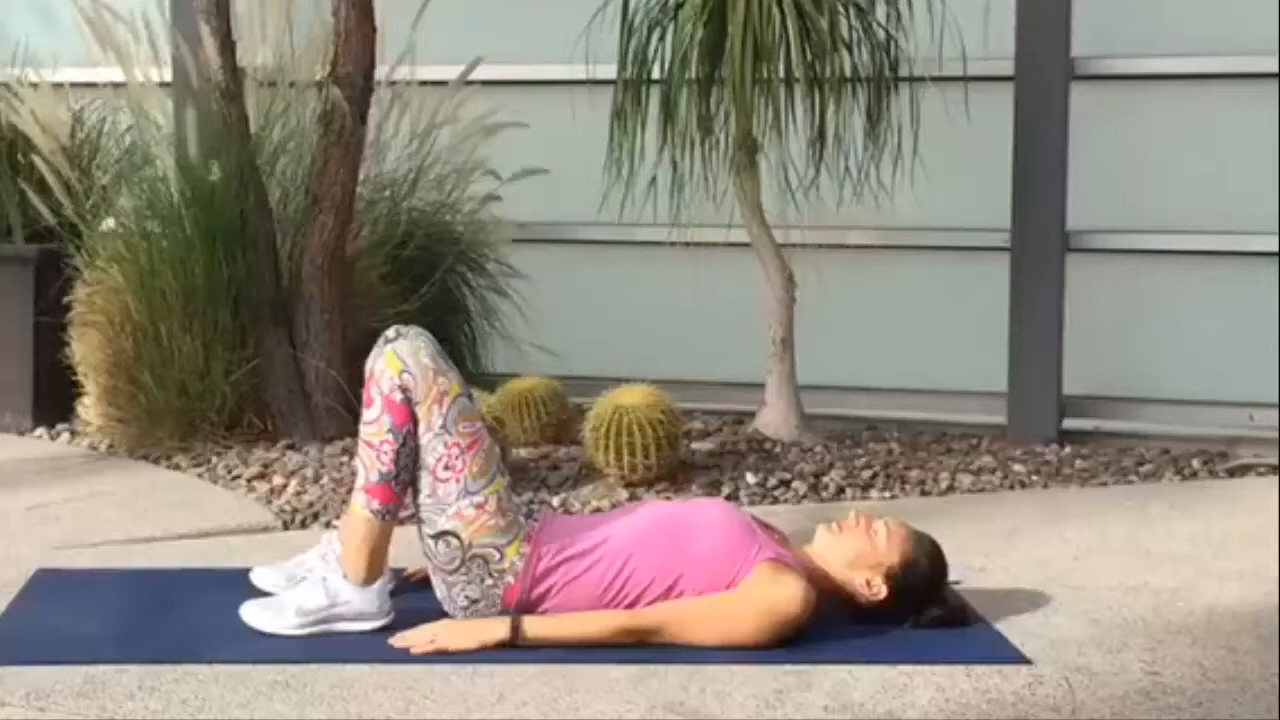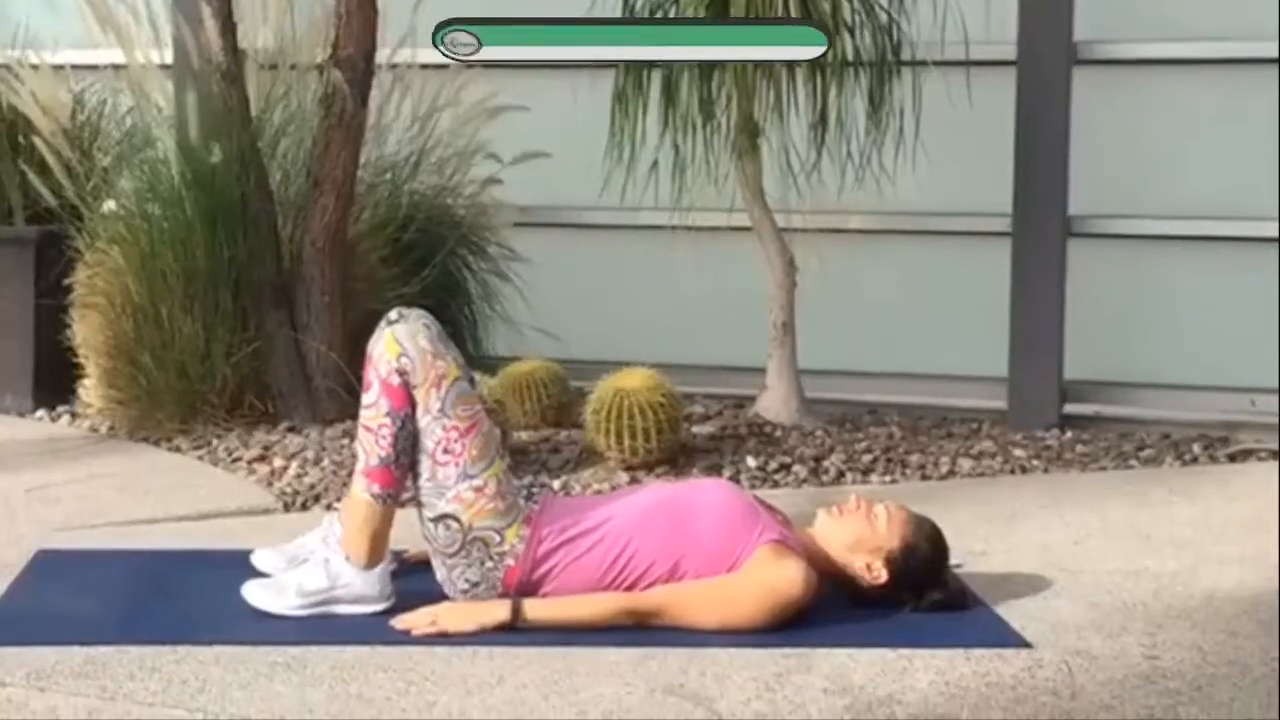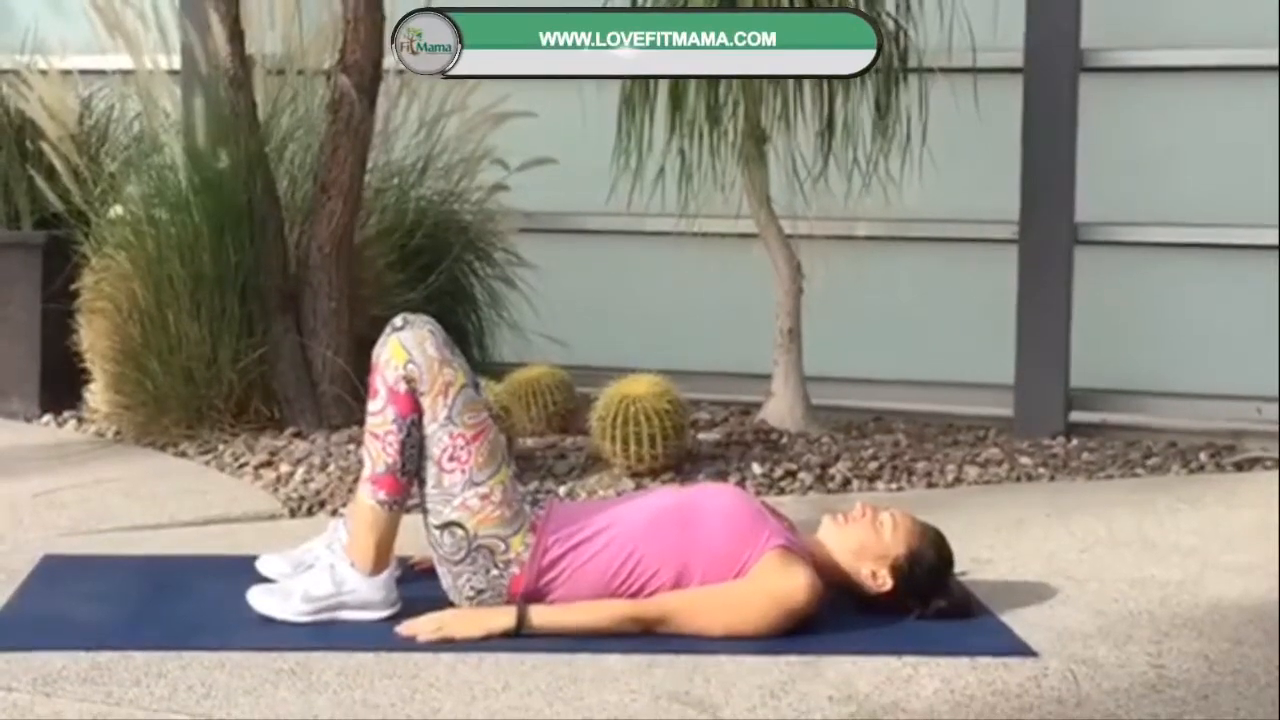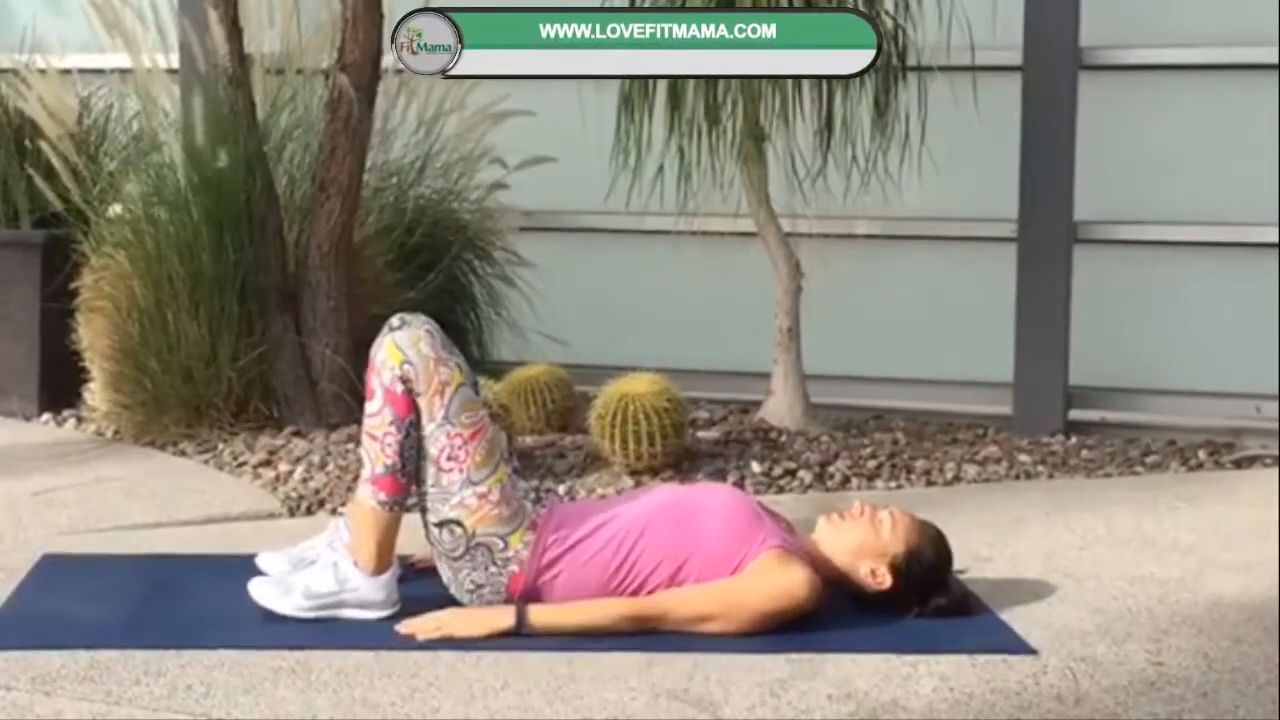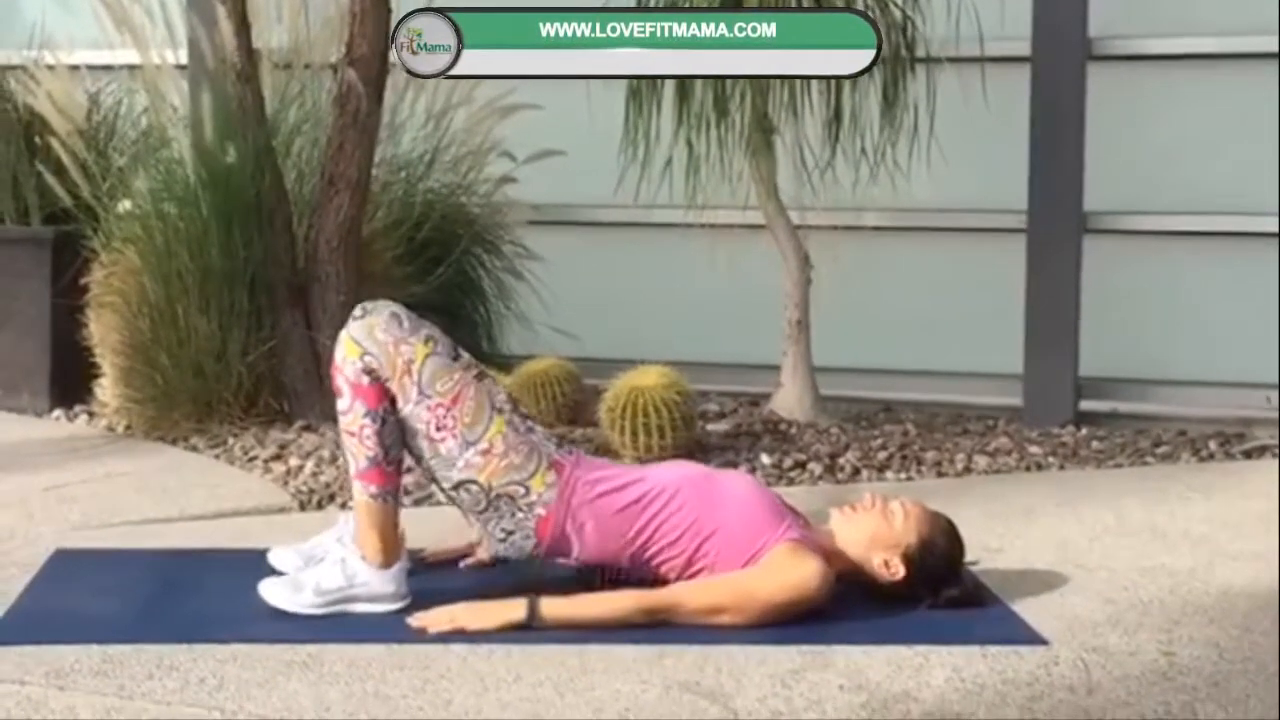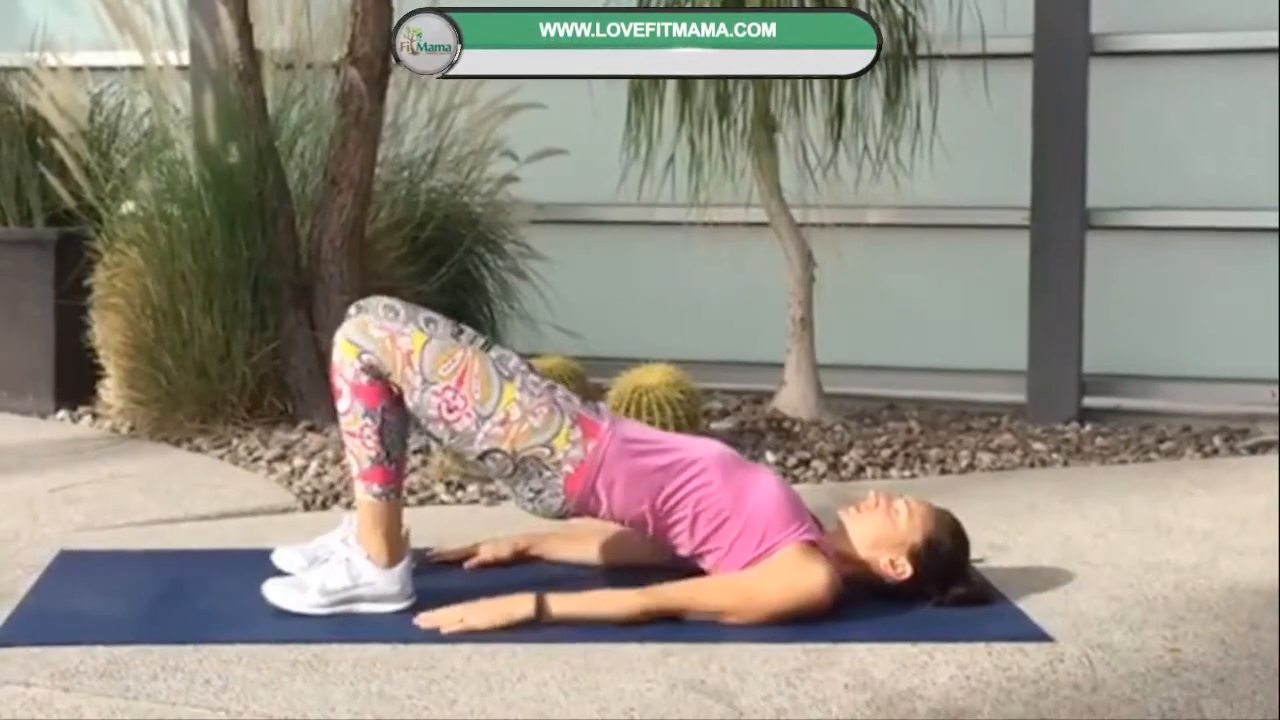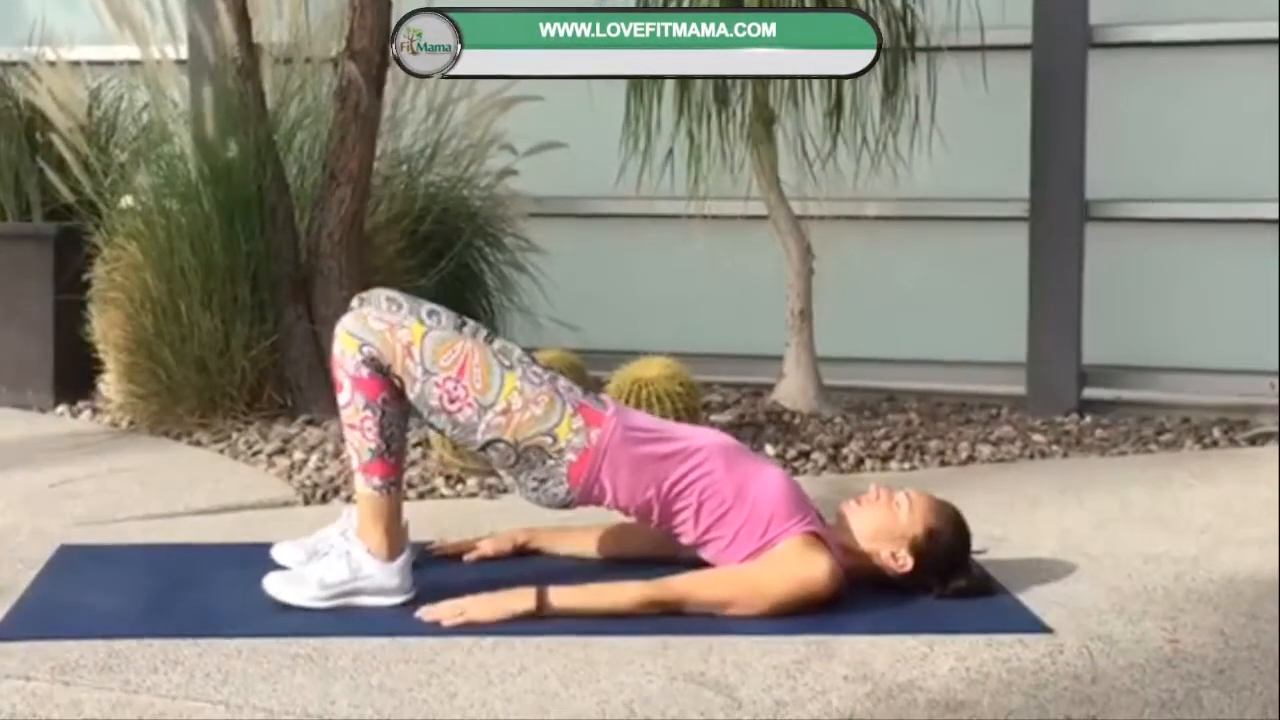
dt=0.7s
person 1, frame 1
left shoulder: (786, 597)
right shoulder: (775, 553)
left elbow: (641, 626)
left wrist: (496, 628)
left hip: (504, 579)
right hip: (530, 553)
left knee: (408, 360)
right knee: (406, 352)
left ankle: (352, 589)
right ankle: (348, 556)
person 1, frame 2
left shoulder: (787, 580)
right shoulder: (775, 535)
left elbow: (640, 608)
left wrist: (497, 611)
left hip: (503, 562)
right hip: (534, 529)
left knee: (407, 342)
right knee: (410, 340)
left ankle: (354, 571)
right ankle: (347, 536)
person 1, frame 3
left shoulder: (792, 587)
right shoulder: (780, 544)
left elbow: (646, 616)
left wrist: (503, 618)
left hip: (507, 569)
right hip: (532, 542)
left knee: (413, 345)
right knee: (416, 352)
left ankle: (359, 579)
right ankle: (353, 543)
person 1, frame 4
left shoulder: (791, 584)
right shoulder: (779, 543)
left elbow: (645, 615)
left wrist: (498, 619)
left hip: (509, 566)
right hip: (537, 532)
left knee: (409, 343)
right knee: (412, 346)
left ankle: (361, 576)
right ankle: (354, 541)
person 1, frame 5
left shoulder: (803, 577)
right shoulder: (792, 541)
left elbow: (660, 606)
left wrist: (512, 611)
left hip: (541, 501)
right hip: (559, 492)
left knee: (371, 335)
right knee: (387, 335)
left ankle: (370, 570)
right ankle: (362, 538)
person 1, frame 6
left shoulder: (811, 580)
right shoulder: (800, 543)
left elbow: (661, 603)
right elbow: (654, 538)
left wrist: (520, 606)
right wrist: (521, 544)
left hip: (573, 458)
right hip: (587, 443)
left knee: (365, 337)
right knee: (378, 323)
left ankle: (375, 569)
right ankle: (367, 537)
person 1, frame 7
left shoulder: (812, 569)
right shoulder: (803, 535)
left elbow: (665, 596)
right elbow: (665, 533)
left wrist: (524, 599)
right wrist: (523, 537)
left hip: (572, 448)
right hip: (590, 426)
left knee: (362, 337)
right knee: (376, 309)
left ankle: (375, 563)
right ankle: (364, 529)
